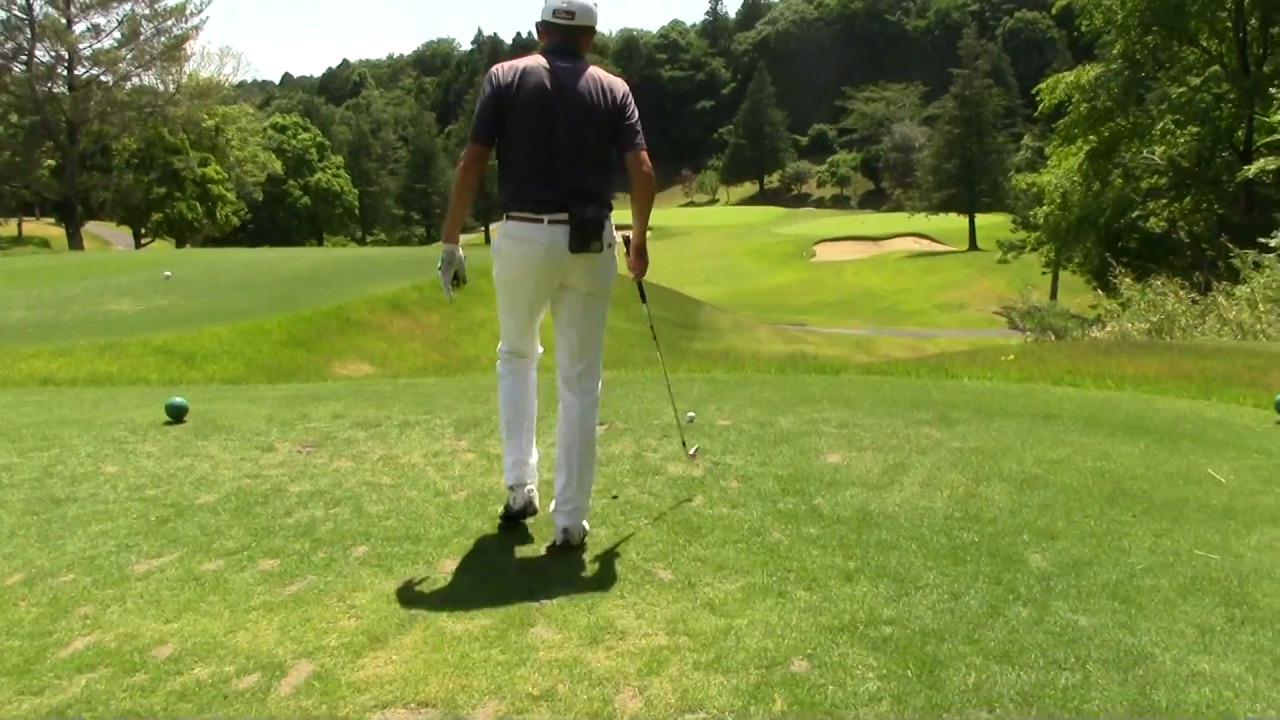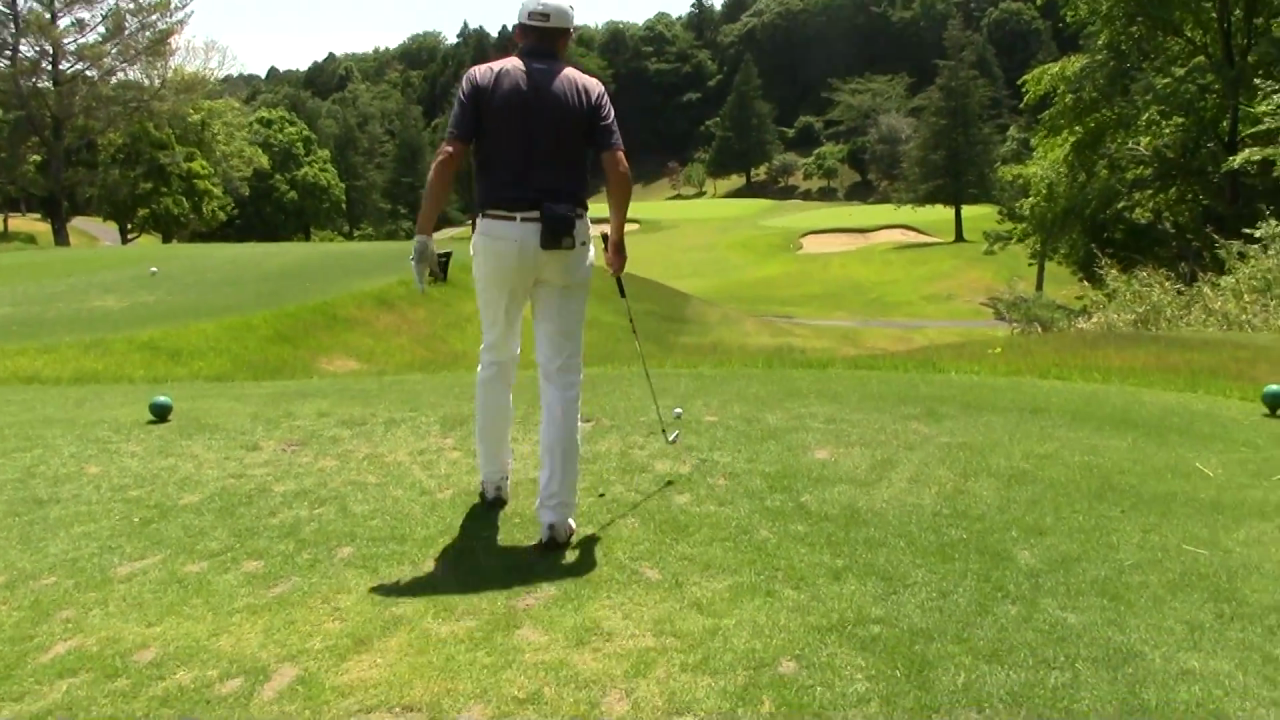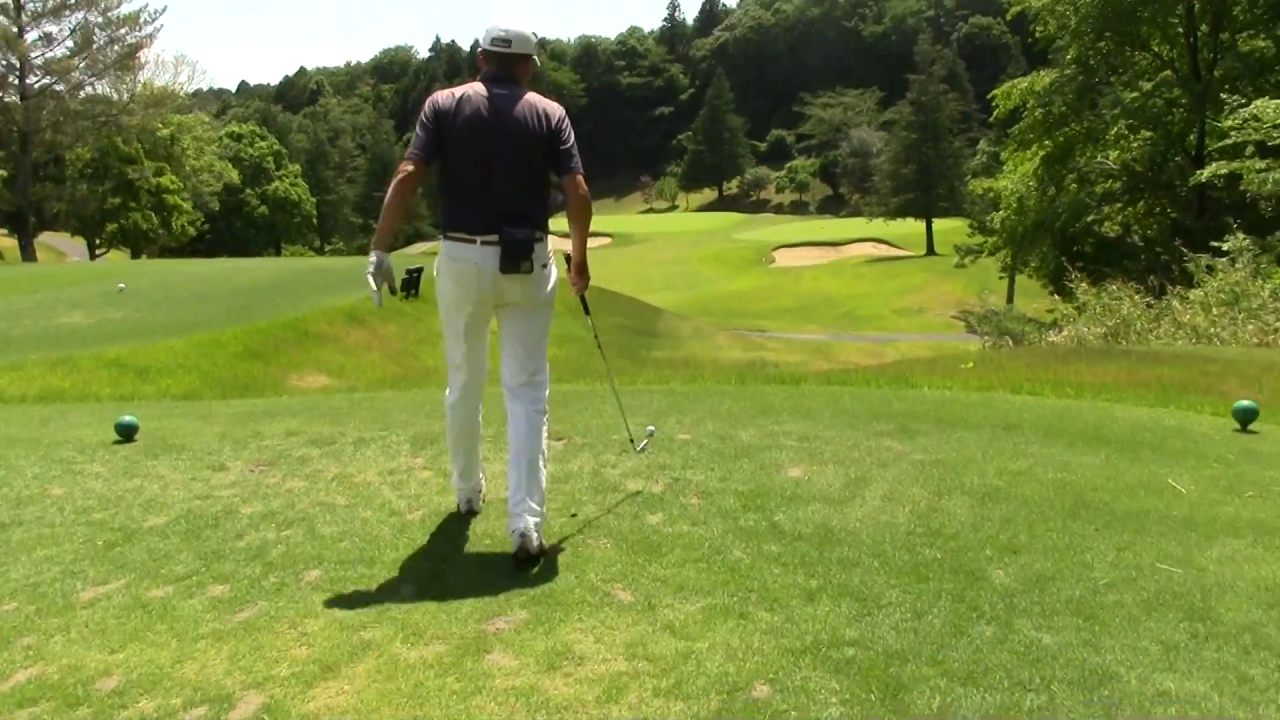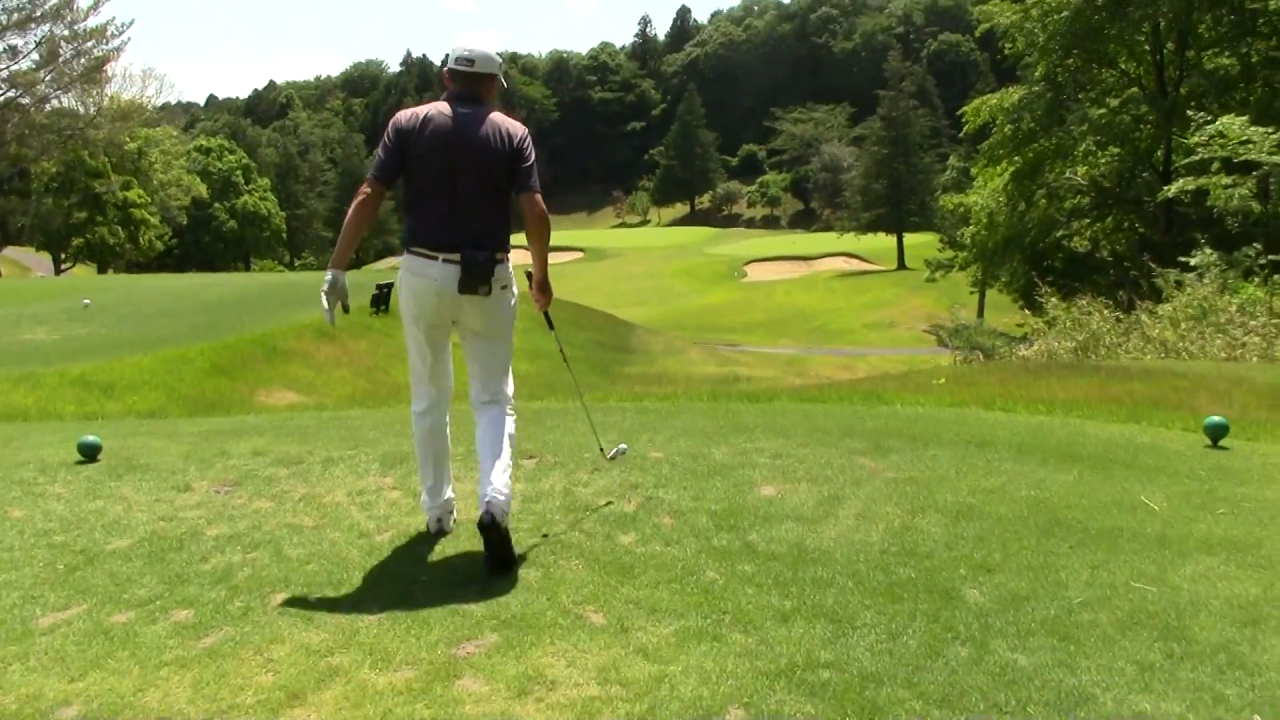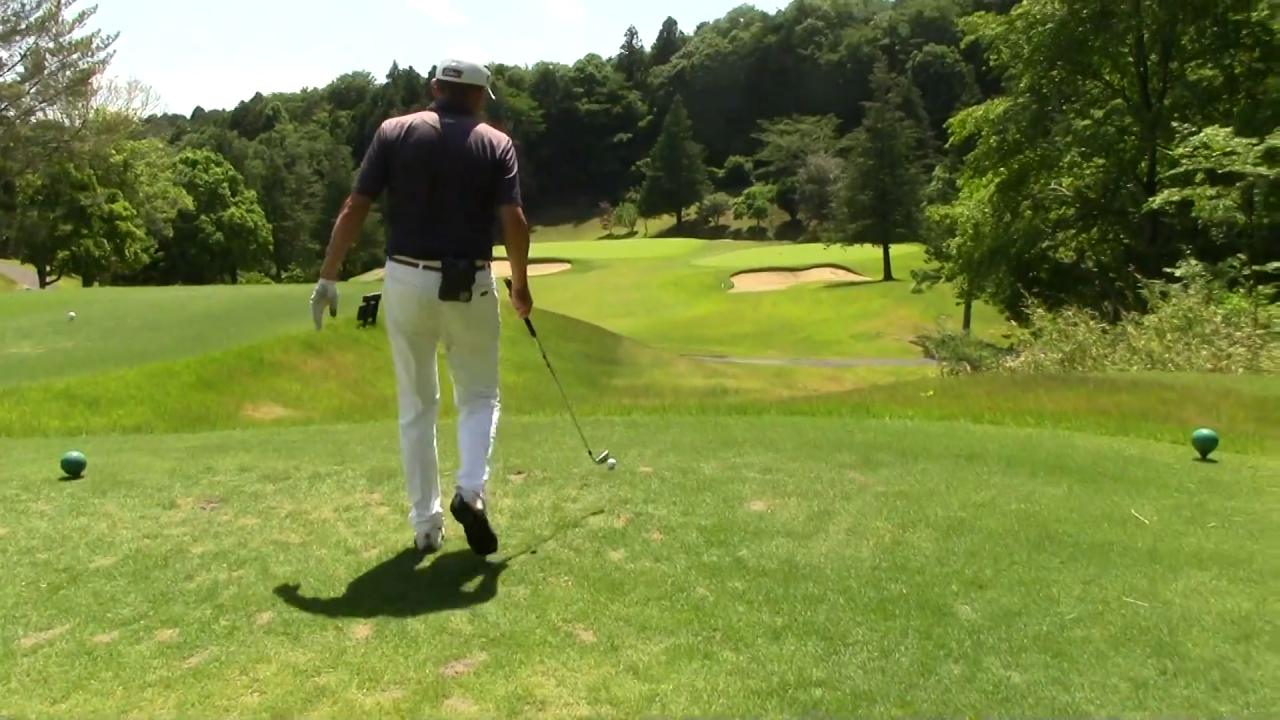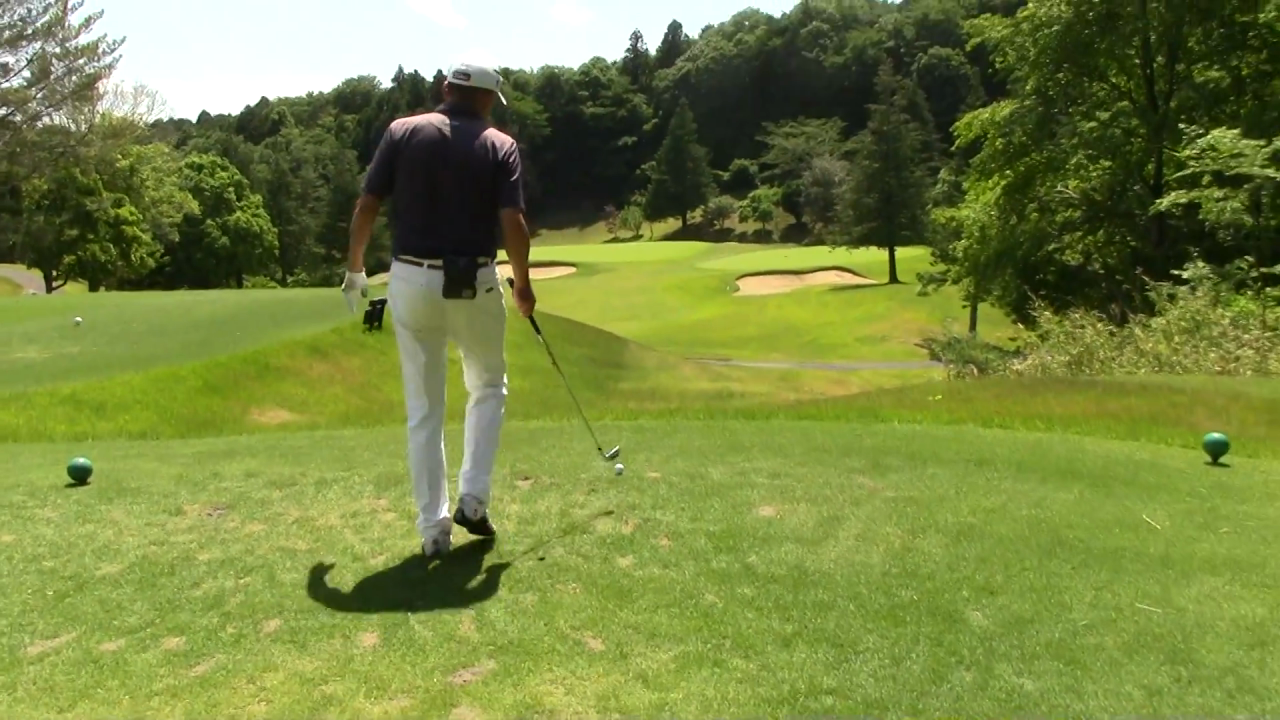
dt=0.1s
person 1, frame 1
left shoulder: (506, 76)
right shoulder: (613, 88)
left elbow: (470, 161)
right elbow: (642, 170)
left wrist: (450, 241)
right wrist: (640, 240)
left hip: (523, 239)
right hip: (591, 243)
left knee: (517, 358)
right knee: (580, 383)
left ankle: (519, 486)
right ankle: (571, 519)
person 1, frame 2
left shoulder: (483, 78)
right shoulder: (588, 89)
left elbow: (448, 157)
right elbow: (618, 169)
left wrist: (423, 234)
right wrist: (617, 236)
left hip: (499, 237)
right hip: (565, 241)
left knee: (497, 358)
right knee: (561, 378)
left ankle: (495, 479)
right ankle: (556, 516)
person 1, frame 3
left shoulder: (445, 103)
right shoulder: (550, 113)
left elbow: (408, 175)
right elbow: (577, 194)
left wrist: (379, 249)
right wrist: (580, 257)
left hip: (462, 259)
right hip: (527, 262)
left knee: (464, 381)
right knee: (527, 391)
left ankle: (468, 489)
right ankle: (526, 525)
person 1, frame 4
left shoulder: (409, 122)
right shoulder: (512, 132)
left elbow: (368, 197)
right elbow: (535, 212)
left wrist: (336, 268)
right wrist: (541, 274)
left hip: (423, 275)
right hip: (488, 281)
left knee: (429, 399)
right knee: (494, 401)
left ankle: (437, 509)
right ankle: (494, 503)
person 1, frame 5
left shoulder: (394, 132)
right shoulder: (496, 143)
left elbow: (353, 209)
right elbow: (514, 224)
left wrist: (326, 278)
right wrist: (520, 283)
left hip: (405, 283)
right hip: (470, 286)
left knee: (415, 409)
right knee: (479, 399)
left ankle: (425, 522)
right ankle: (471, 493)
person 1, frame 6
left shoulder: (402, 132)
right shoulder: (501, 146)
left elbow: (365, 209)
right elbow: (513, 226)
left wrist: (355, 271)
right wrist: (523, 283)
left hip: (411, 281)
right hip: (474, 284)
left knee: (423, 411)
right knee: (487, 388)
left ankle: (433, 528)
right ankle: (472, 498)
